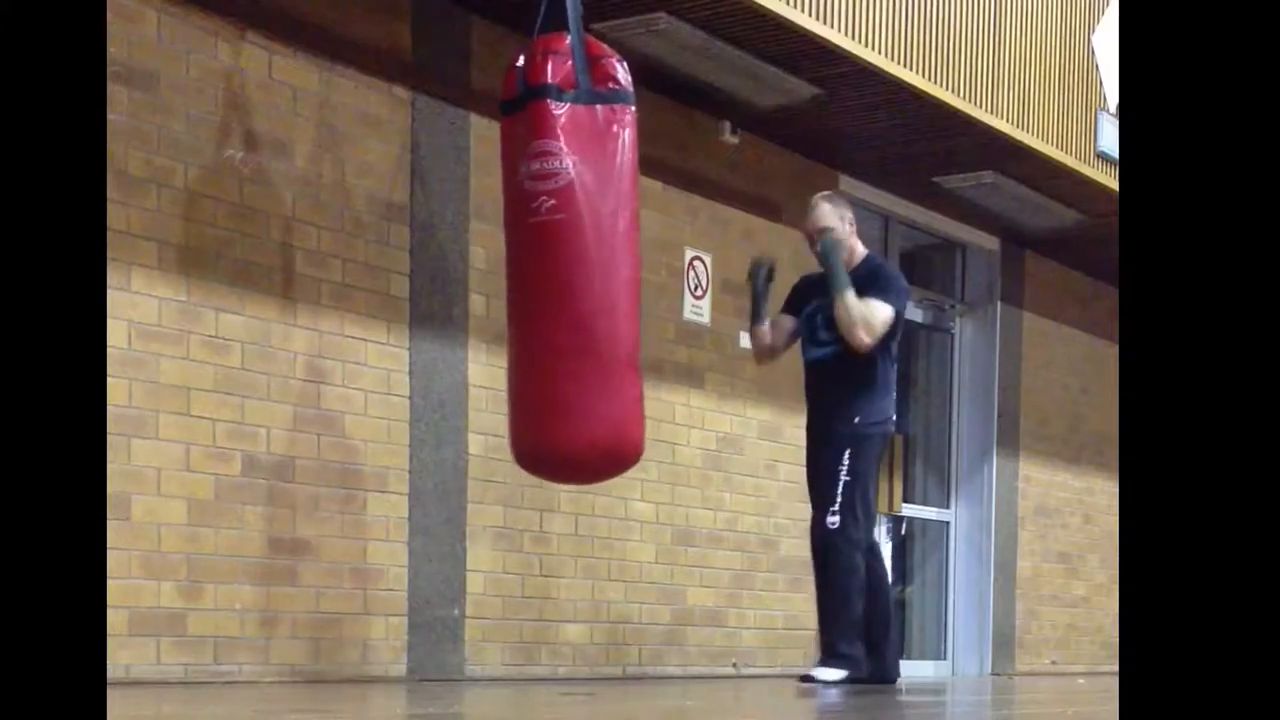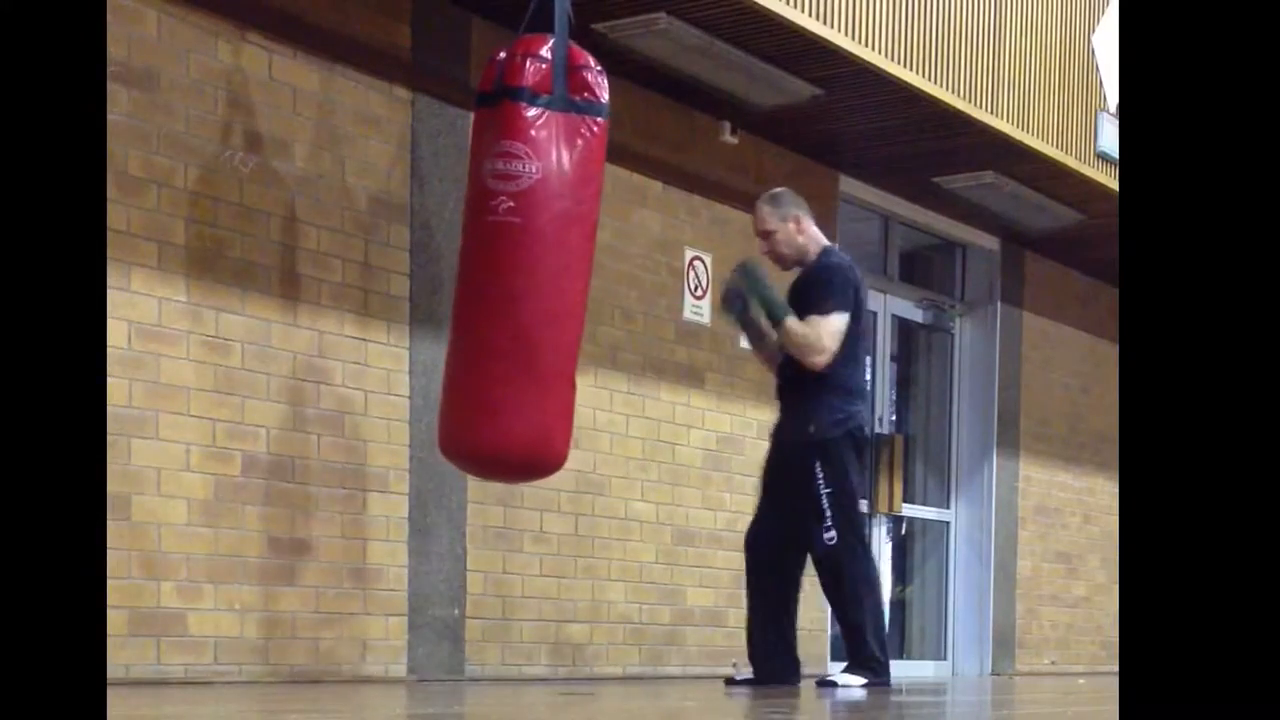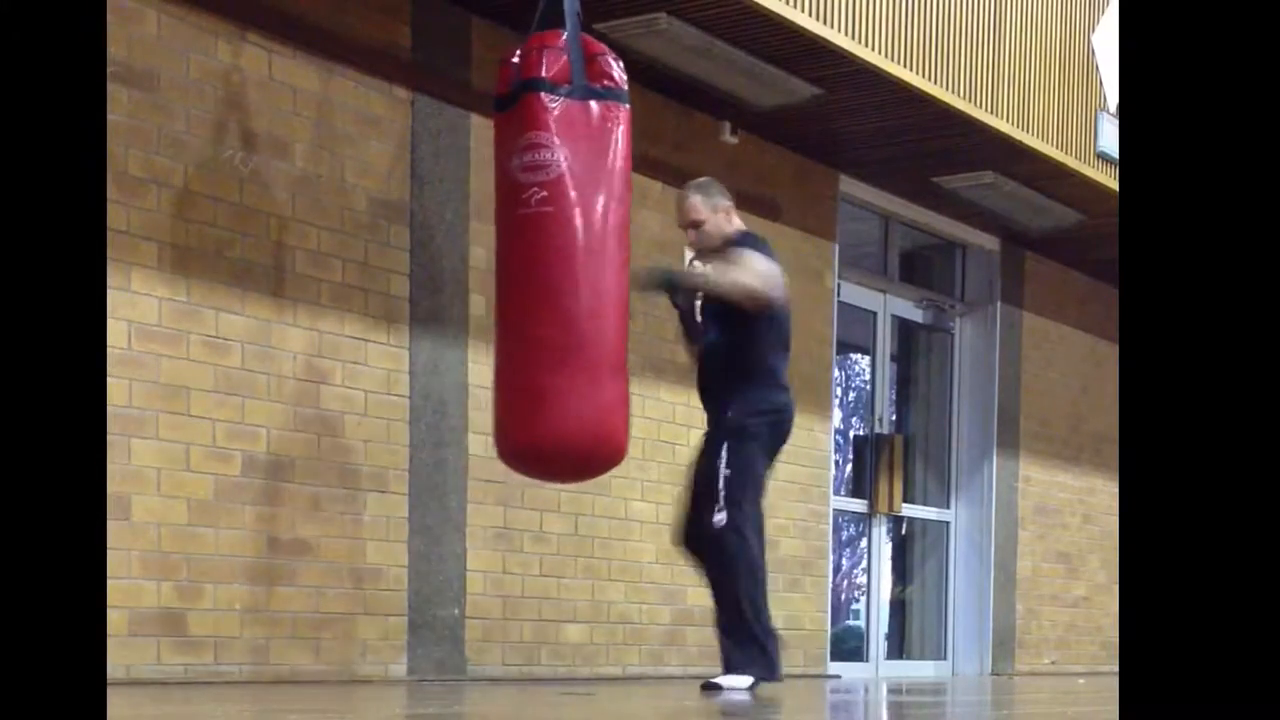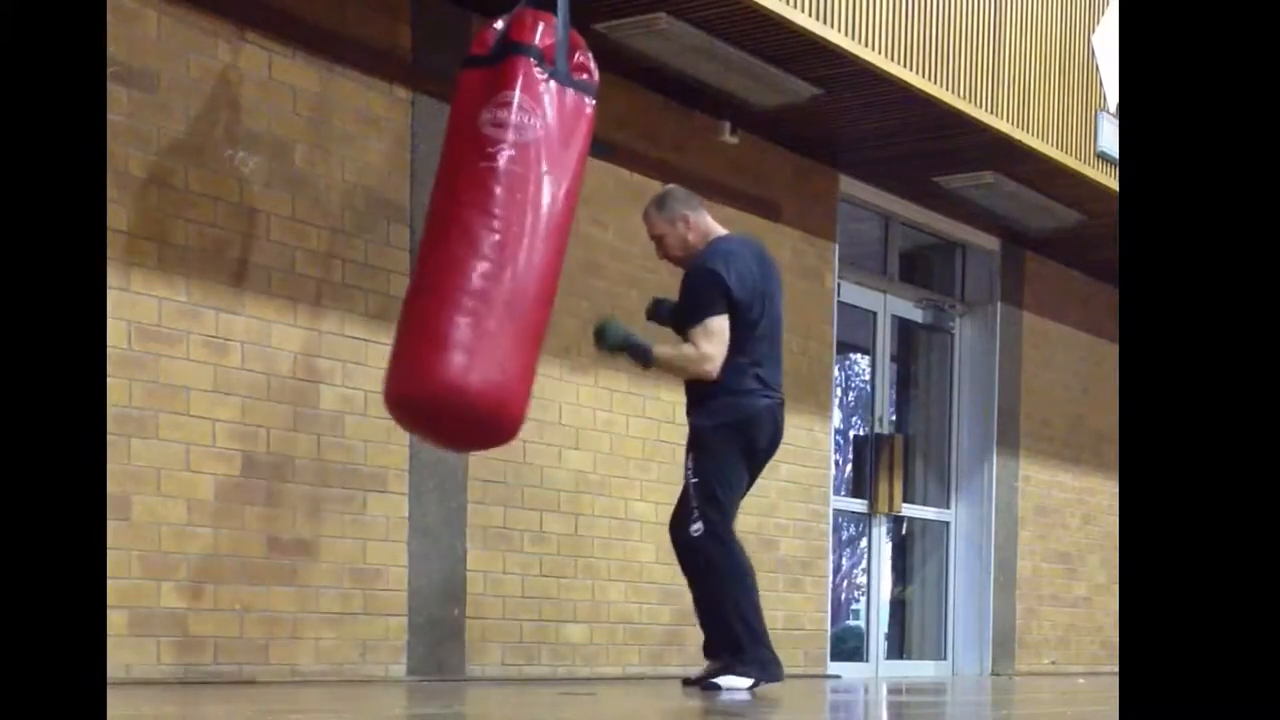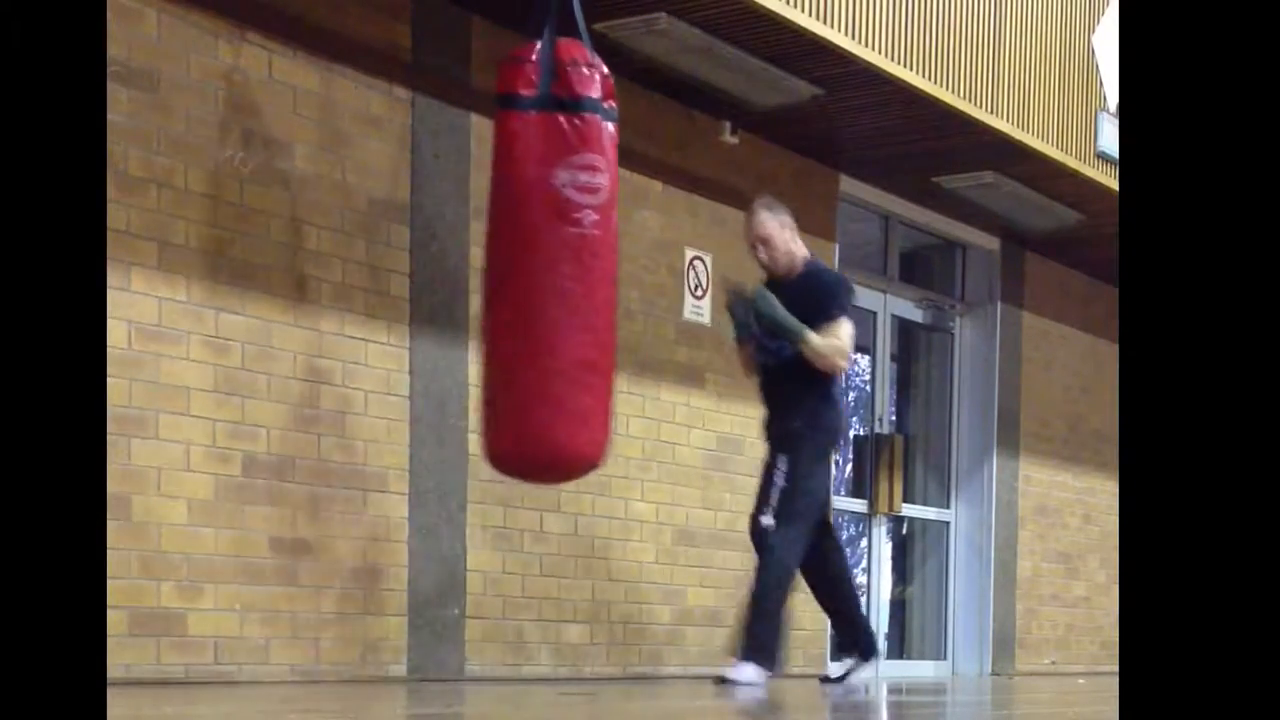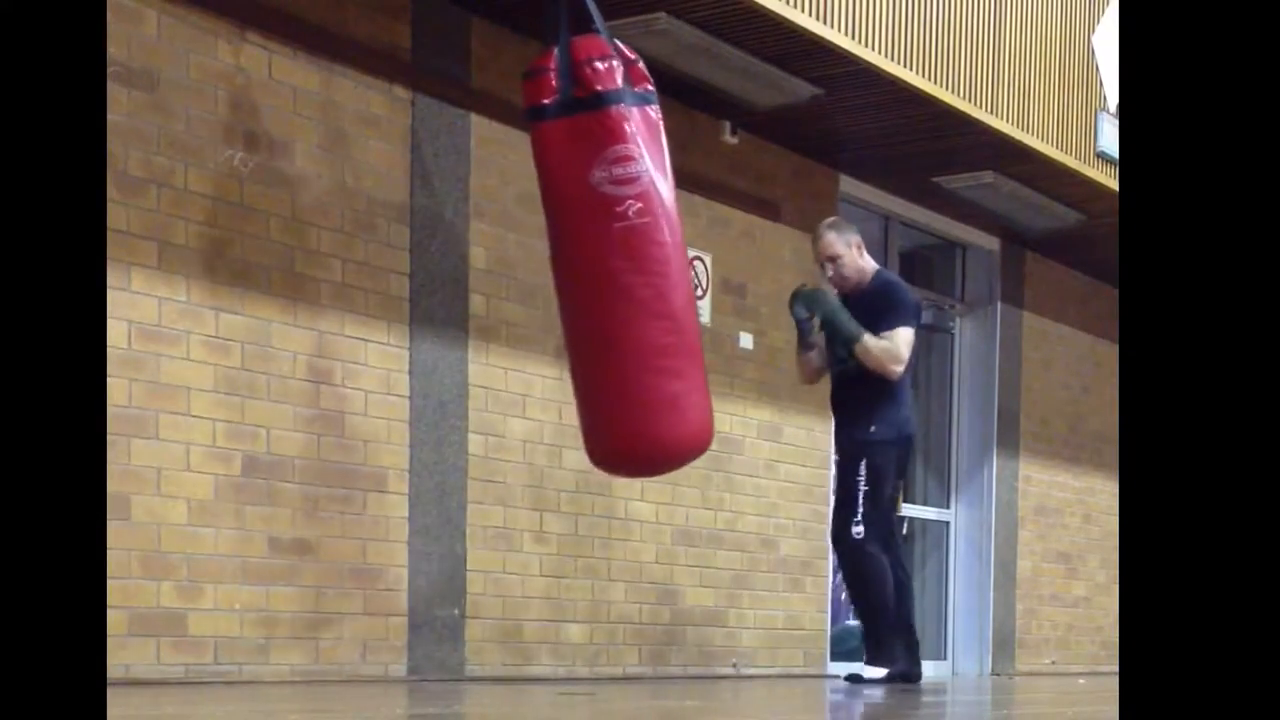
dt=0.7s
person 1, frame 1
left shoulder: (882, 277)
right shoulder: (810, 288)
left elbow: (862, 333)
right elbow: (767, 347)
left wrist: (837, 272)
right wrist: (758, 299)
left hip: (859, 424)
right hip: (824, 427)
left knee: (834, 534)
right knee: (856, 541)
left ankle: (843, 654)
right ankle: (878, 659)
person 1, frame 2
left shoulder: (832, 272)
right shoulder: (806, 280)
left elbow: (816, 355)
right elbow: (784, 359)
left wrist: (770, 302)
right wrist: (746, 314)
left hip: (828, 430)
right hip: (798, 429)
left knee: (838, 545)
right knee: (766, 543)
left ankle: (870, 663)
right ankle: (774, 661)
person 1, frame 3
left shoulder: (748, 253)
right shoulder: (716, 272)
left elbow: (749, 282)
right elbow: (707, 351)
left wrist: (679, 276)
right wrist: (684, 307)
left hip: (750, 414)
right hip: (734, 417)
left knee: (724, 528)
right knee: (704, 532)
left ankle: (749, 660)
right ankle: (757, 651)
person 1, frame 4
left shoulder: (707, 270)
right shoulder: (752, 253)
left elbow: (707, 362)
left wrist: (635, 347)
right wrist: (674, 315)
left hip: (726, 419)
right hip: (760, 412)
left knee: (708, 536)
right knee: (694, 534)
left ankle: (754, 661)
right ankle: (726, 658)
person 1, frame 5
left shoulder: (826, 284)
right shoulder: (771, 291)
left elbow: (838, 358)
right elbow: (753, 366)
left wrist: (785, 323)
right wrist: (743, 326)
left hip: (809, 425)
right hip: (790, 426)
left knee: (774, 530)
right knee: (814, 538)
left ankle: (759, 651)
right ankle: (857, 642)
person 1, frame 6
left shoulder: (892, 293)
right shoulder: (840, 304)
left elbow: (893, 363)
right elbow: (808, 373)
left wrist: (842, 321)
right wrist: (804, 324)
left hip: (880, 431)
right hip: (855, 432)
left knee: (857, 539)
right knee: (879, 544)
left ankle: (885, 653)
right ankle: (903, 659)
